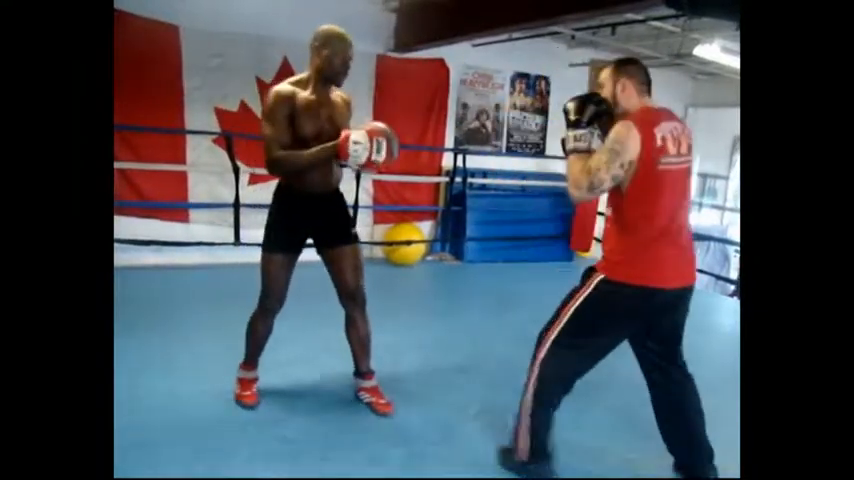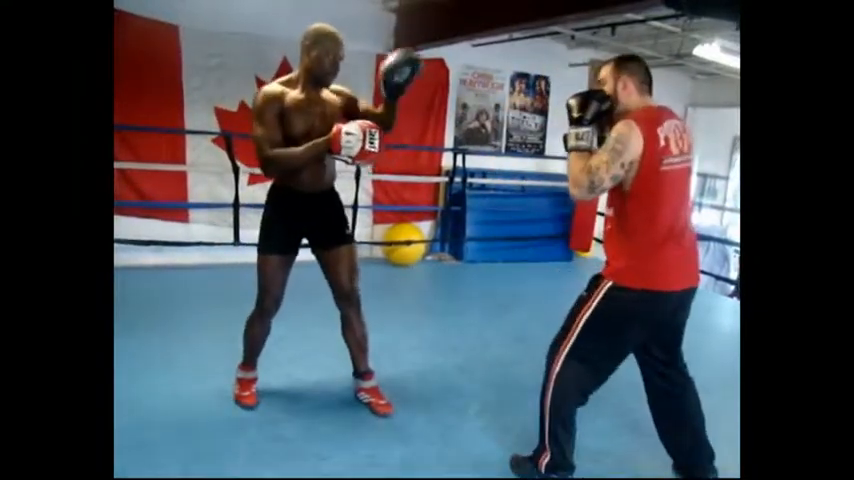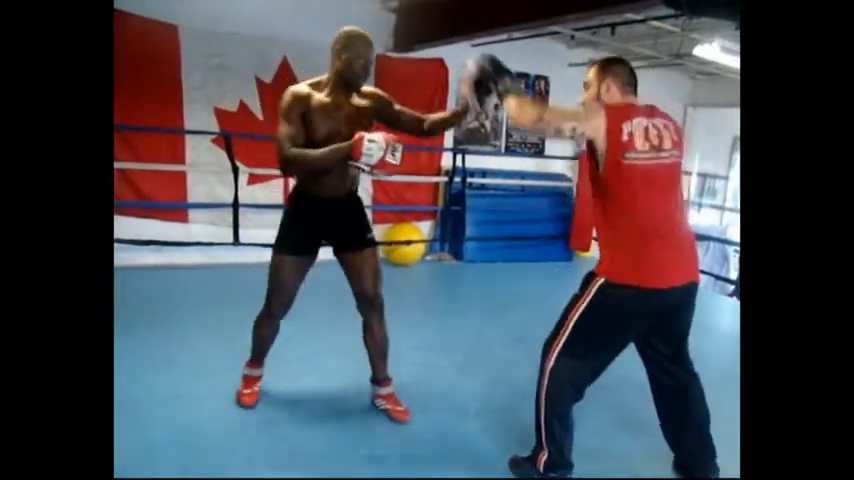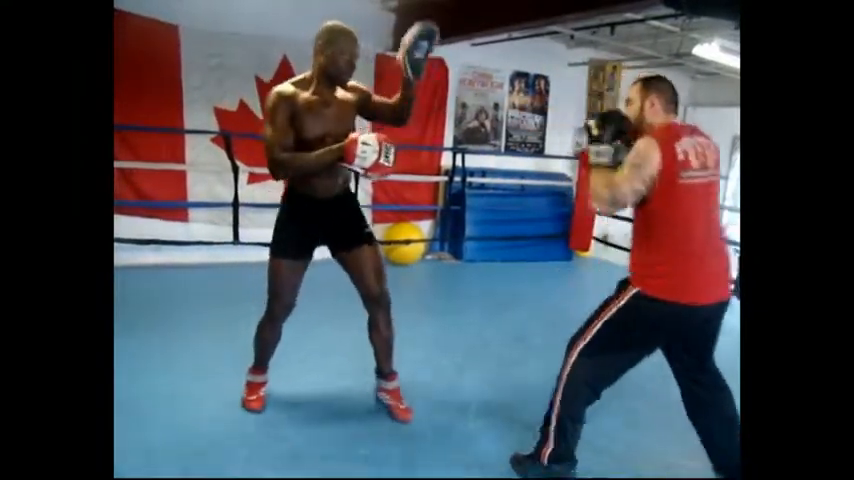
dt=0.4s
person 1, frame 1
left shoulder: (629, 130)
right shoulder: (676, 127)
left elbow: (583, 188)
left wrist: (578, 134)
right wrist: (600, 131)
left hip: (628, 277)
right hip: (676, 277)
left knee: (555, 352)
right knee: (668, 369)
person 1, frame 2
left shoulder: (631, 129)
right shoulder: (673, 125)
left elbow: (583, 188)
left wrist: (579, 130)
right wrist: (600, 129)
left hip: (636, 280)
right hip: (679, 278)
left knee: (568, 364)
right knee: (667, 371)
person 1, frame 3
left shoulder: (599, 118)
right shoulder: (669, 125)
left elbow: (532, 117)
left wrist: (501, 84)
left hip: (628, 278)
right hip: (682, 275)
left knee: (563, 363)
right knee: (673, 368)
person 1, frame 4
left shoulder: (652, 145)
right shoulder: (705, 144)
left elbow: (607, 201)
left hip: (662, 291)
right hip: (713, 291)
left knee: (583, 360)
right knee: (701, 376)
person 2, frame 1
left shoulder: (343, 101)
right shoulder: (284, 96)
right elbow: (275, 161)
left wrist: (368, 143)
right wrist: (335, 148)
left hip: (332, 204)
right hip: (291, 205)
left knee: (354, 296)
right knee: (271, 303)
left ankle: (365, 380)
right ankle: (248, 374)
person 2, frame 2
left shoulder: (340, 98)
right shoulder: (273, 97)
left elbow: (379, 123)
right elbow: (269, 161)
left wrist: (393, 91)
right wrist: (327, 142)
left hip: (327, 204)
right hip: (285, 206)
left knee: (349, 298)
right knee: (268, 304)
left ankle: (365, 381)
right ankle: (247, 374)
person 2, frame 3
left shoulder: (371, 101)
right shoulder: (300, 97)
left elbow: (423, 126)
right elbow: (288, 160)
left wrist: (463, 110)
right wrist: (349, 149)
left hip: (348, 208)
right hip: (306, 209)
left knee: (372, 302)
right knee: (276, 305)
left ankle: (382, 387)
right ankle: (252, 372)
person 2, frame 4
left shoulder: (353, 95)
right shoulder: (285, 98)
left elbow: (398, 115)
right elbow: (278, 165)
left wrist: (411, 77)
right wrist: (340, 151)
left hip: (344, 208)
right hip: (300, 211)
left knee: (378, 298)
right knee: (279, 309)
left ankle: (387, 383)
right ankle: (257, 378)
